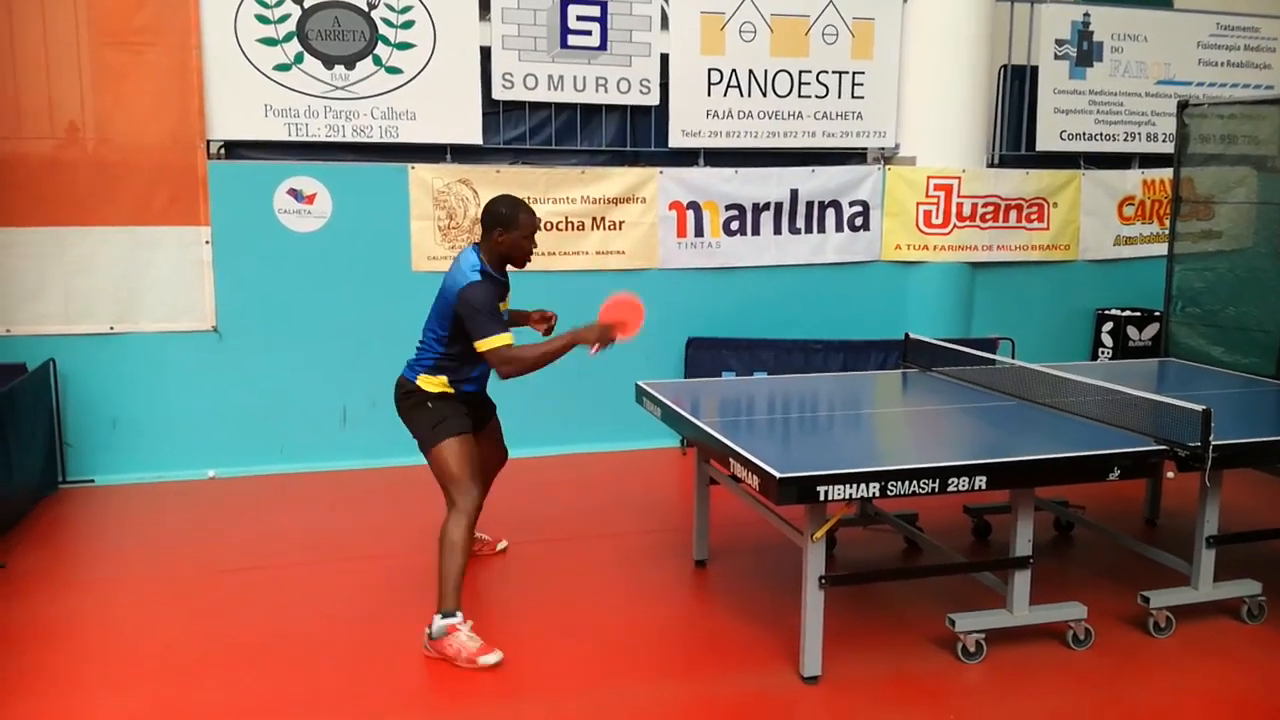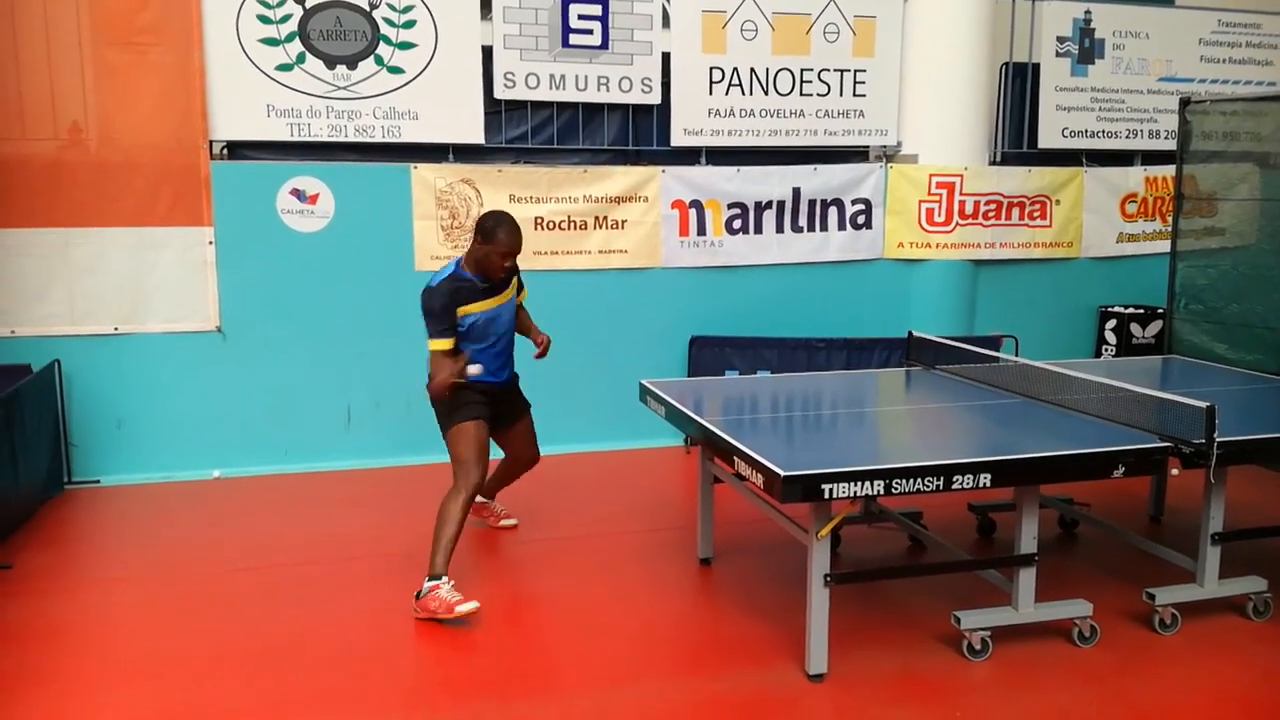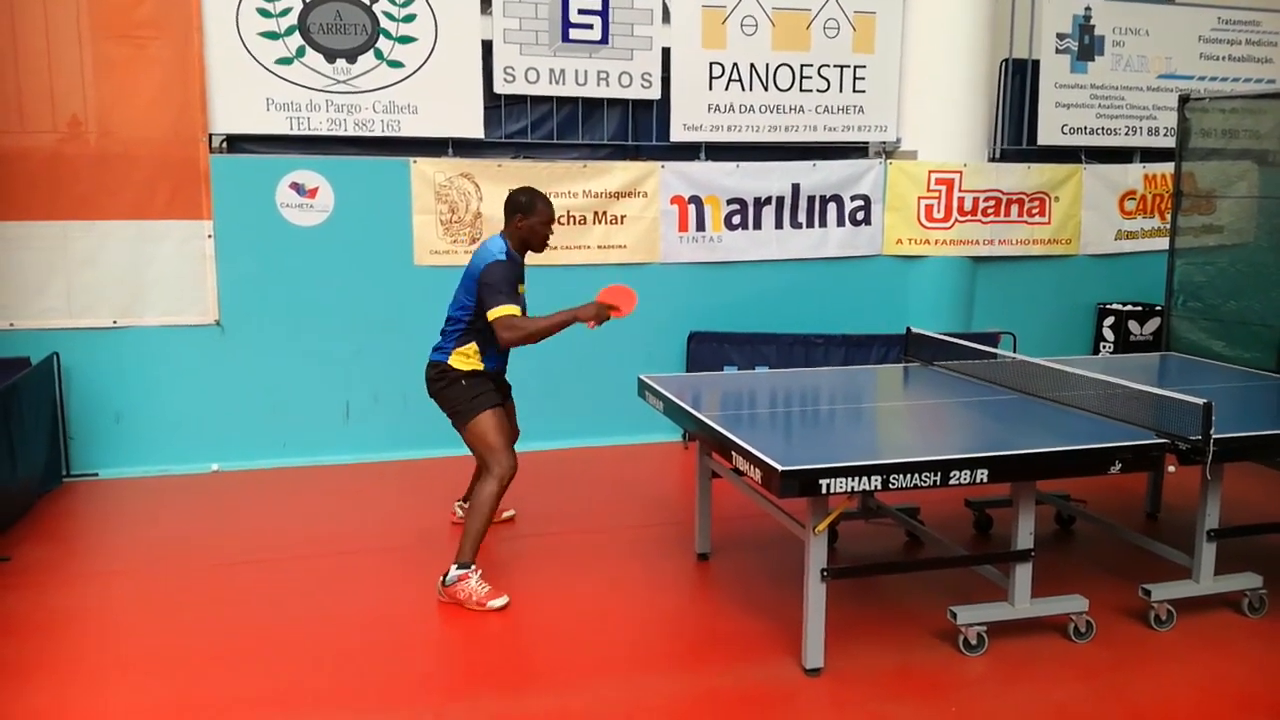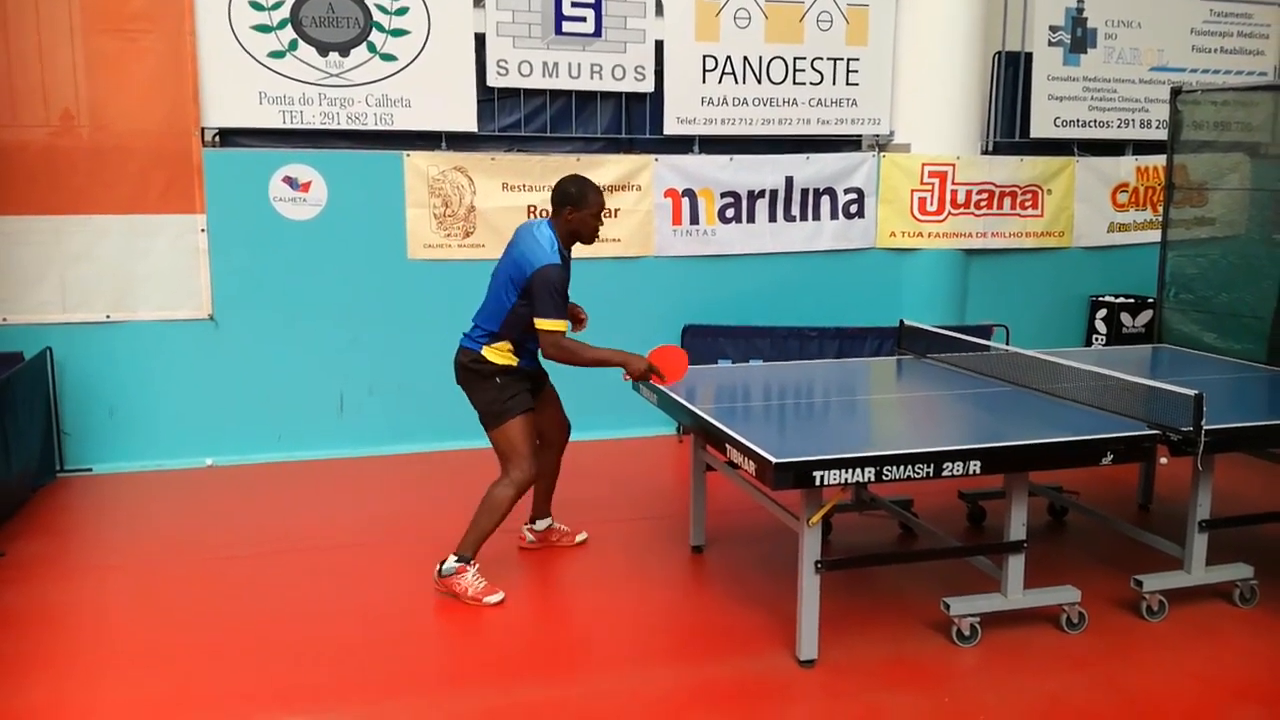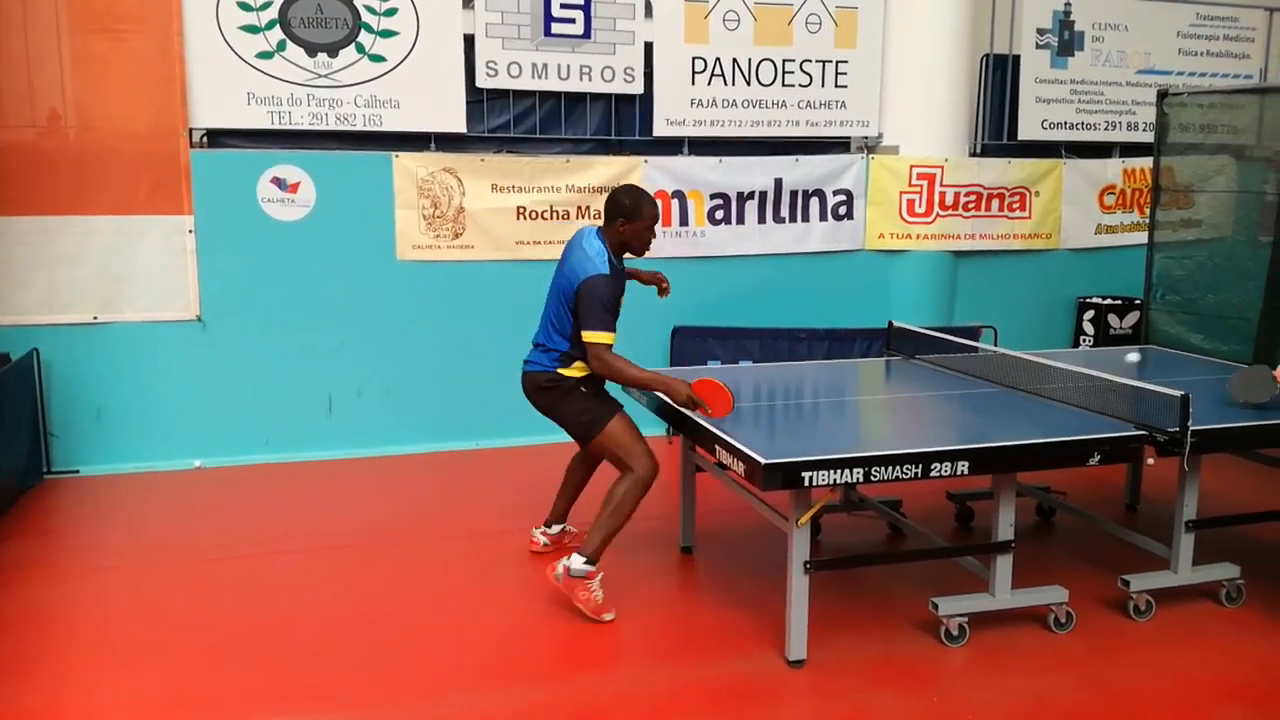
dt=0.5s
person 1, frame 1
left shoulder: (480, 263)
right shoulder: (474, 289)
right elbow: (509, 364)
left wrist: (524, 318)
right wrist: (577, 337)
left hip: (461, 391)
right hip: (430, 396)
left knee: (493, 459)
right knee: (467, 498)
left ankle: (463, 537)
right ankle: (446, 625)
person 1, frame 2
left shoulder: (508, 271)
right shoulder: (443, 291)
left elbow: (516, 309)
right elbow: (441, 362)
left wrist: (535, 331)
right wrist: (447, 376)
left hip: (502, 385)
right hip: (461, 390)
left knee: (525, 456)
right knee: (469, 477)
left ankle: (482, 501)
right ankle: (434, 588)
person 1, frame 3
left shoulder: (500, 253)
right shoulder: (499, 266)
right elbow: (509, 334)
left wrist: (524, 319)
right wrist: (576, 314)
left hip: (476, 369)
right hip: (458, 373)
left knee: (505, 436)
right knee: (502, 466)
left ankle: (469, 505)
right ankle: (459, 574)
person 1, frame 4
left shoulder: (536, 230)
right shoulder: (549, 266)
right elbow: (555, 347)
left wrist: (563, 307)
right wrist: (624, 359)
left hip: (511, 358)
right hip: (489, 366)
left knee: (556, 433)
right knee: (523, 469)
left ankle: (539, 525)
right ankle: (455, 568)
person 1, frame 5
left shoulder: (589, 237)
right shoulder: (598, 280)
right elbow: (600, 359)
left wrist: (639, 275)
right wrist: (666, 384)
left hip: (552, 371)
right hip: (561, 380)
left knee: (599, 444)
right knee: (641, 468)
left ankle: (551, 530)
right ankle: (580, 567)
